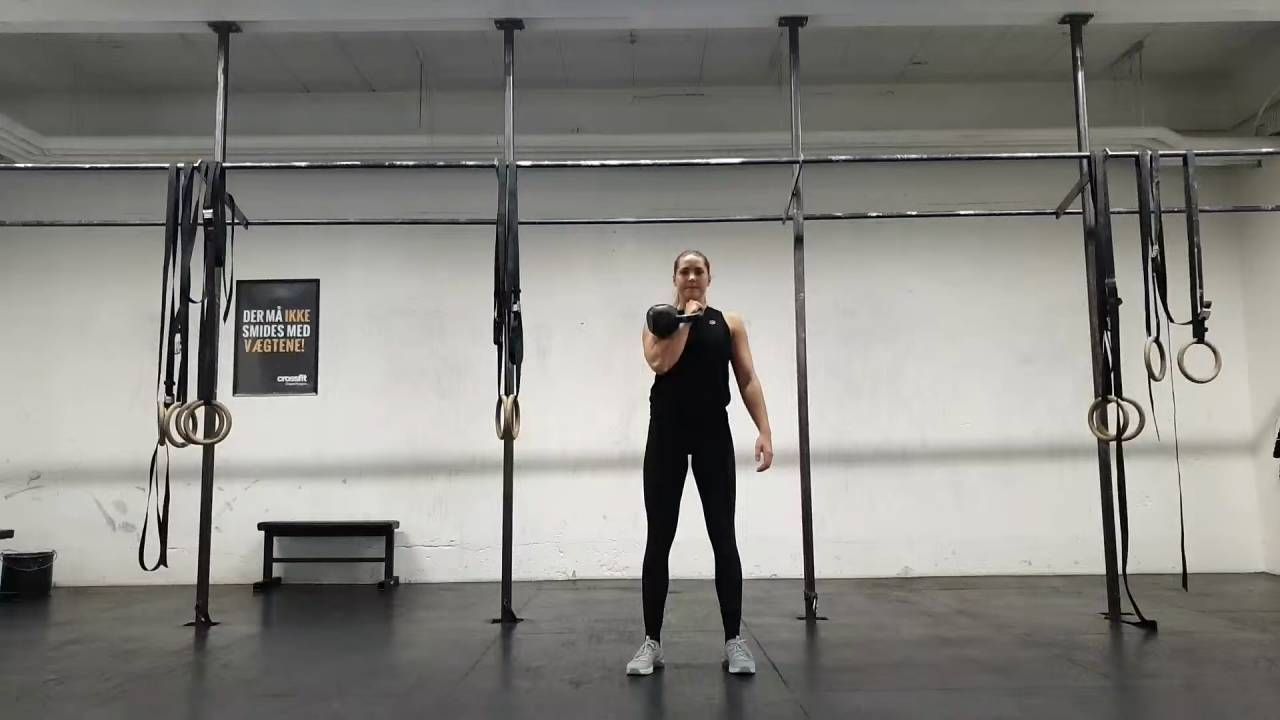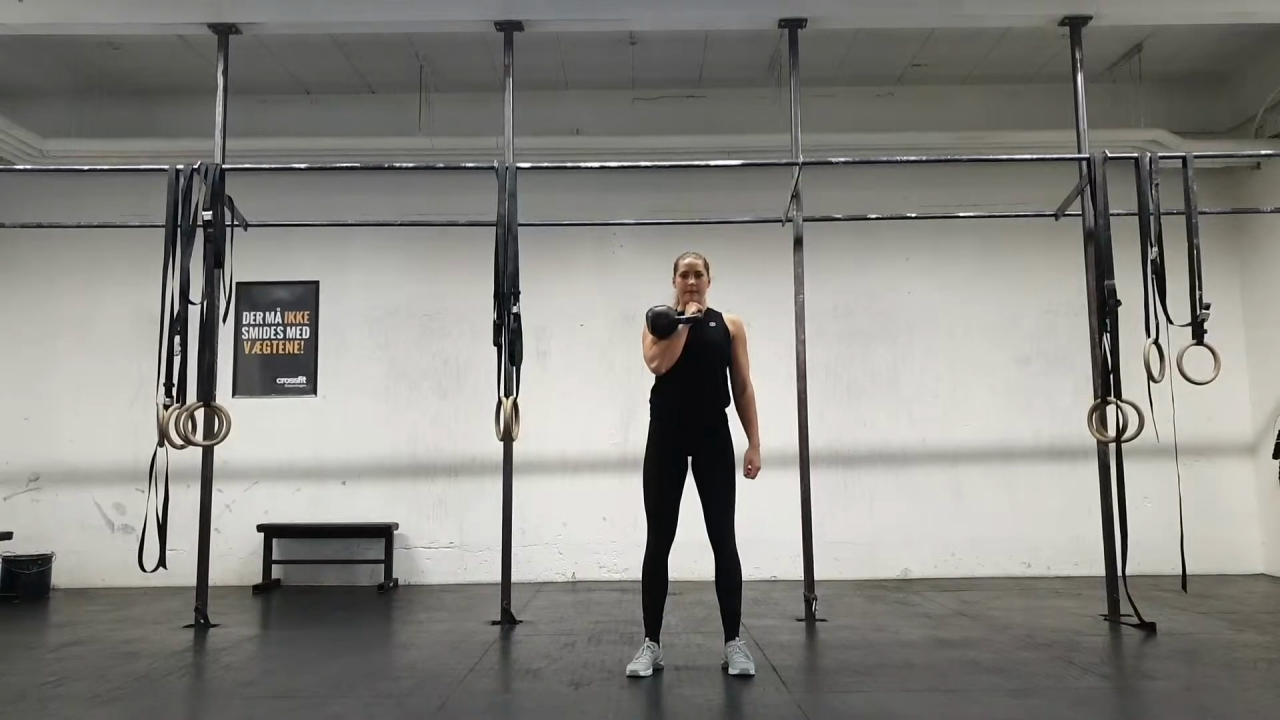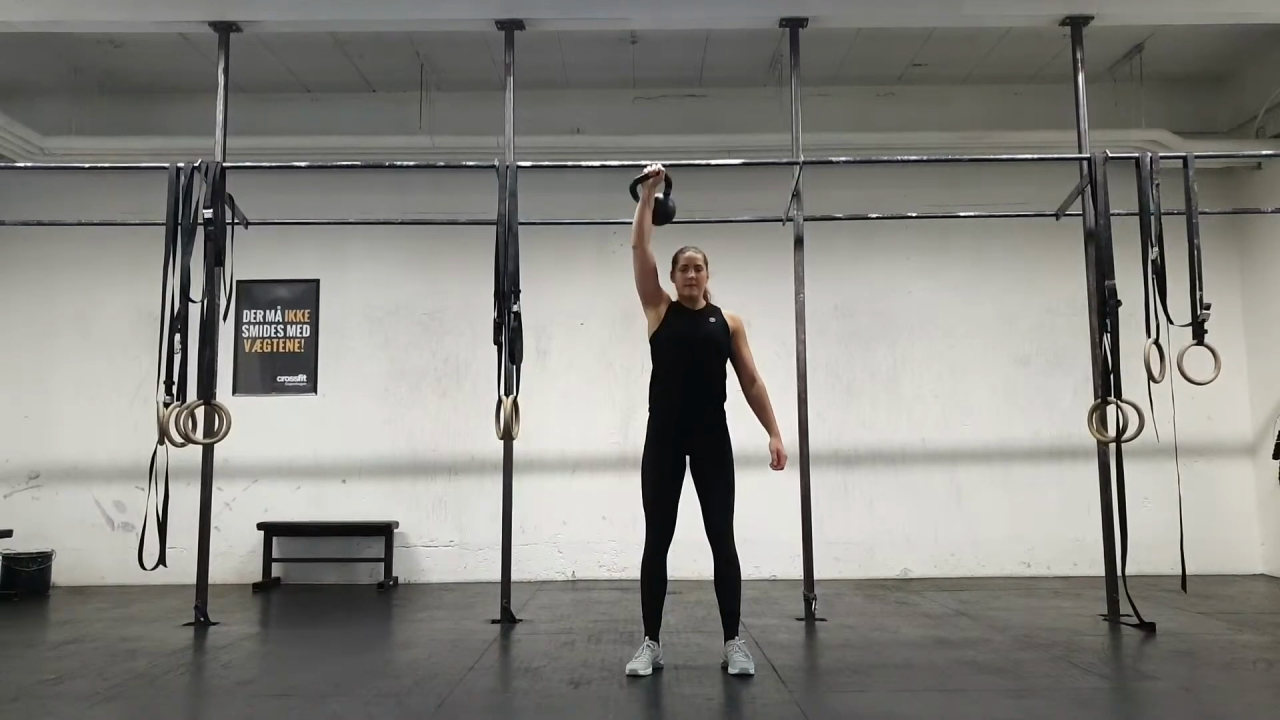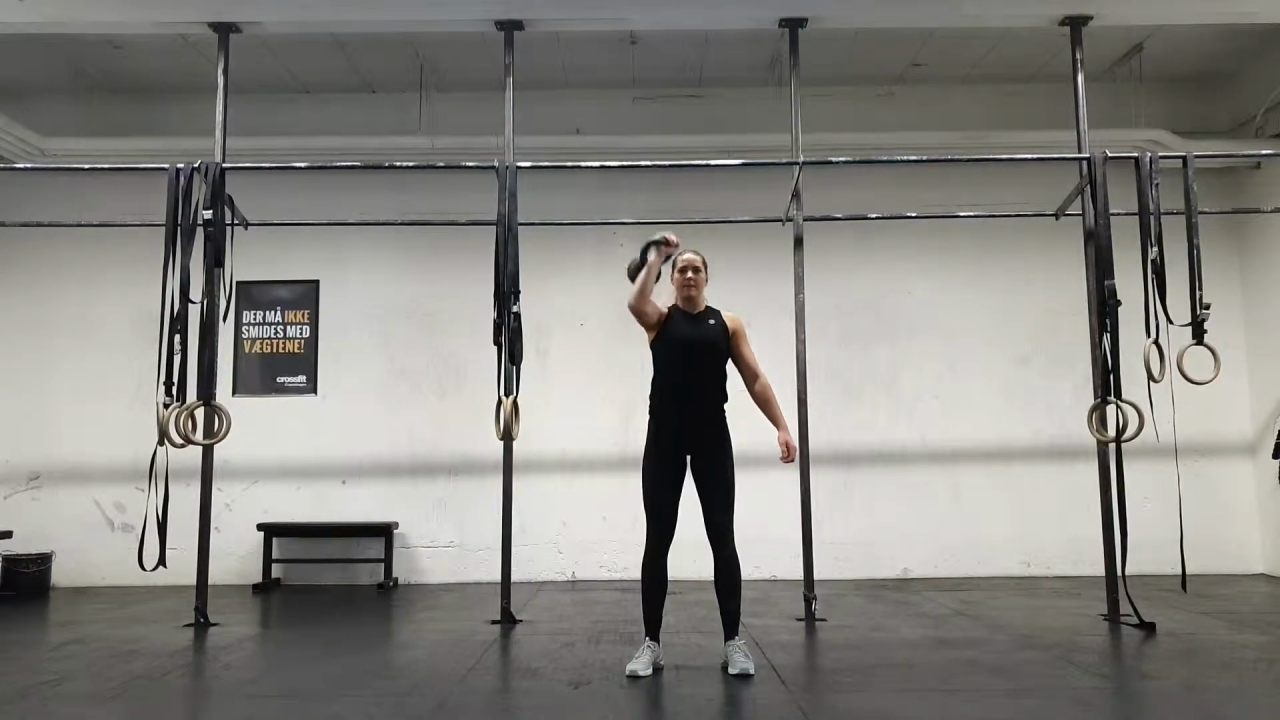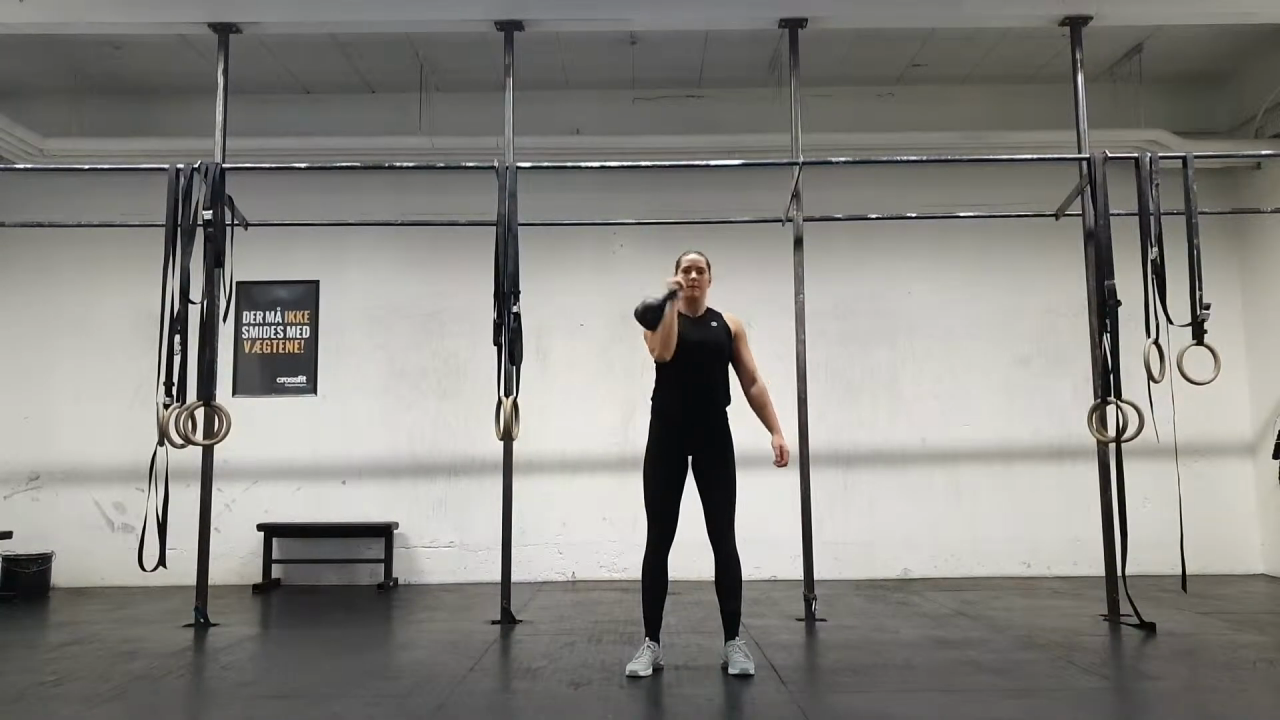
dt=1s
person 1, frame 1
left shoulder: (729, 323)
left elbow: (748, 378)
right elbow: (661, 363)
left wrist: (764, 431)
right wrist: (685, 319)
left hip: (713, 435)
right hip: (666, 434)
left knee: (723, 538)
right knee: (659, 540)
left ankle: (734, 640)
right ankle: (652, 642)
person 1, frame 2
left shoulder: (729, 325)
left elbow: (743, 386)
right elbow: (659, 364)
left wrist: (754, 442)
right wrist: (684, 320)
left hip: (713, 436)
right hip: (666, 436)
left knee: (723, 539)
right knee: (658, 540)
left ankle: (733, 642)
right ankle: (651, 643)
person 1, frame 3
left shoulder: (728, 321)
right shoulder: (659, 310)
left elbow: (751, 380)
right elbow: (640, 247)
left wrist: (774, 434)
right wrist: (647, 194)
left hip: (712, 436)
right hip: (664, 435)
left knee: (722, 539)
right knee: (657, 541)
left ankle: (733, 642)
right ankle: (651, 643)
person 1, frame 4
left shoulder: (727, 323)
right shoulder: (661, 315)
left elbow: (754, 378)
right elbow: (636, 304)
left wrist: (781, 426)
right wrist: (657, 258)
left hip: (711, 437)
right hip: (664, 437)
left knee: (722, 539)
right knee: (657, 541)
left ankle: (733, 643)
right ankle: (651, 644)
person 1, frame 5
left shoulder: (729, 324)
right shoulder: (662, 320)
left elbow: (752, 382)
right elbow: (661, 353)
left wrist: (775, 431)
right wrist: (671, 302)
left hip: (714, 436)
right hip: (667, 434)
left knee: (723, 539)
right knee: (658, 540)
left ankle: (733, 642)
right ankle: (651, 644)
